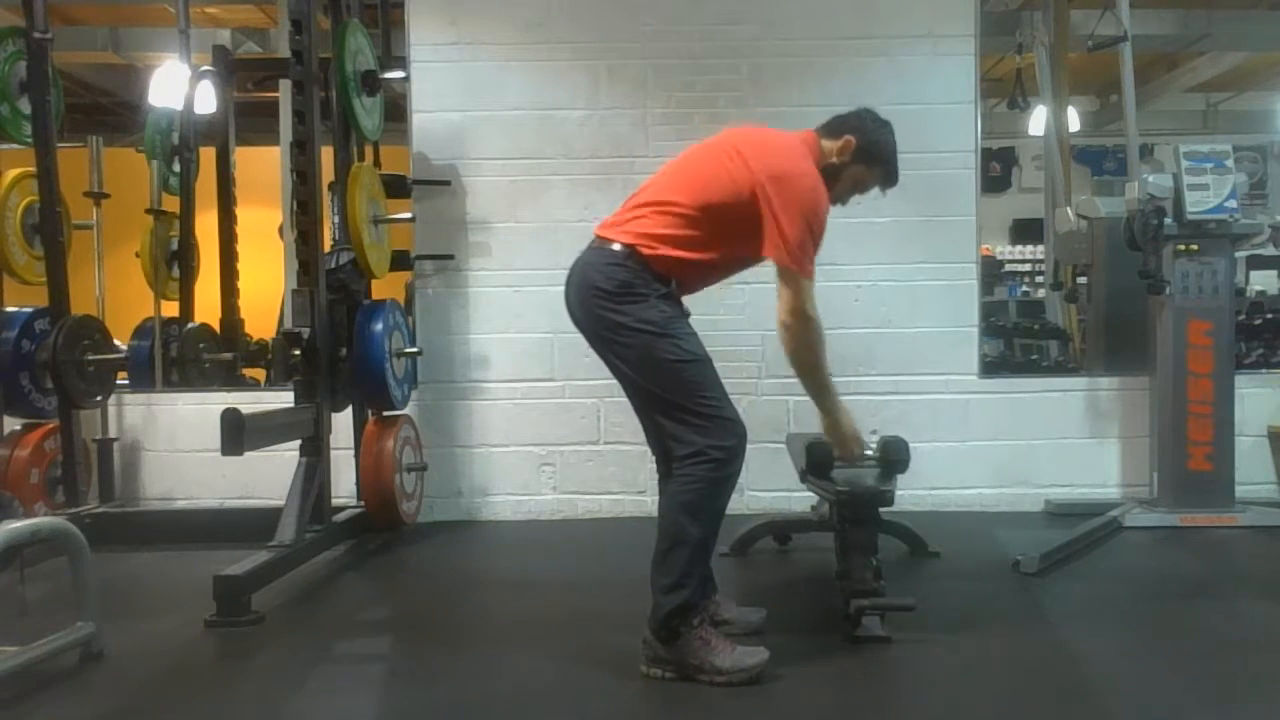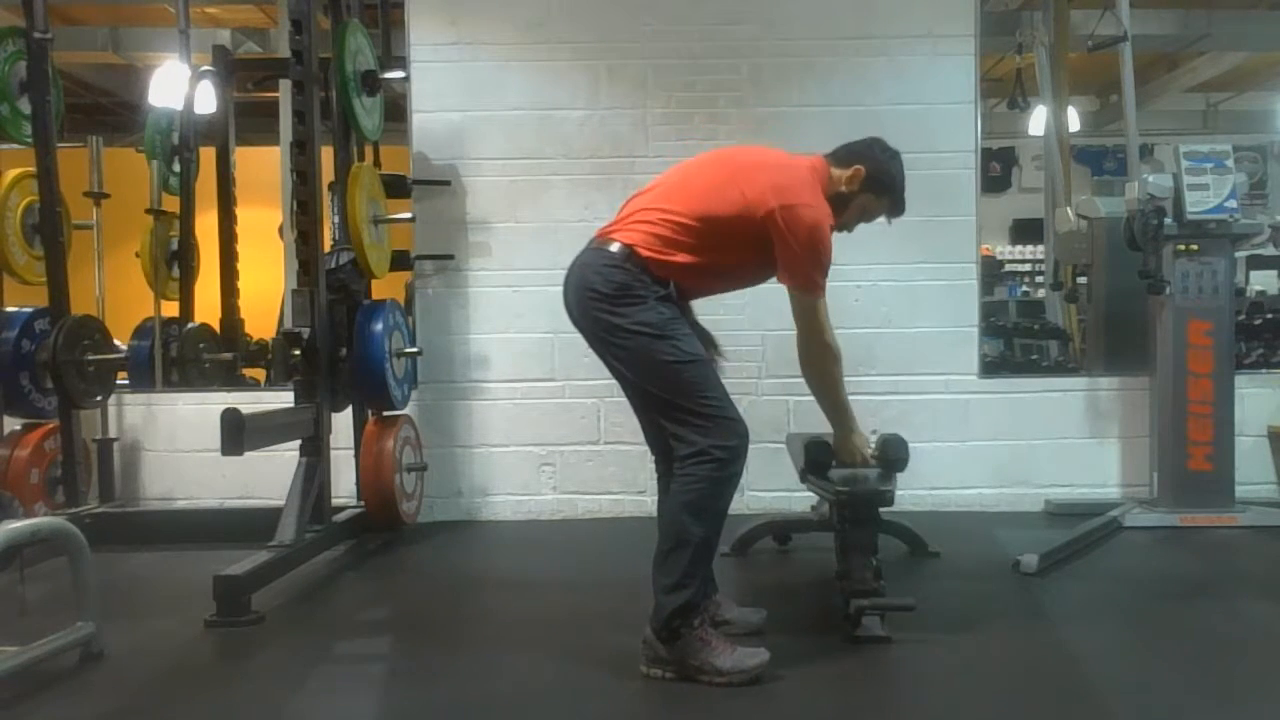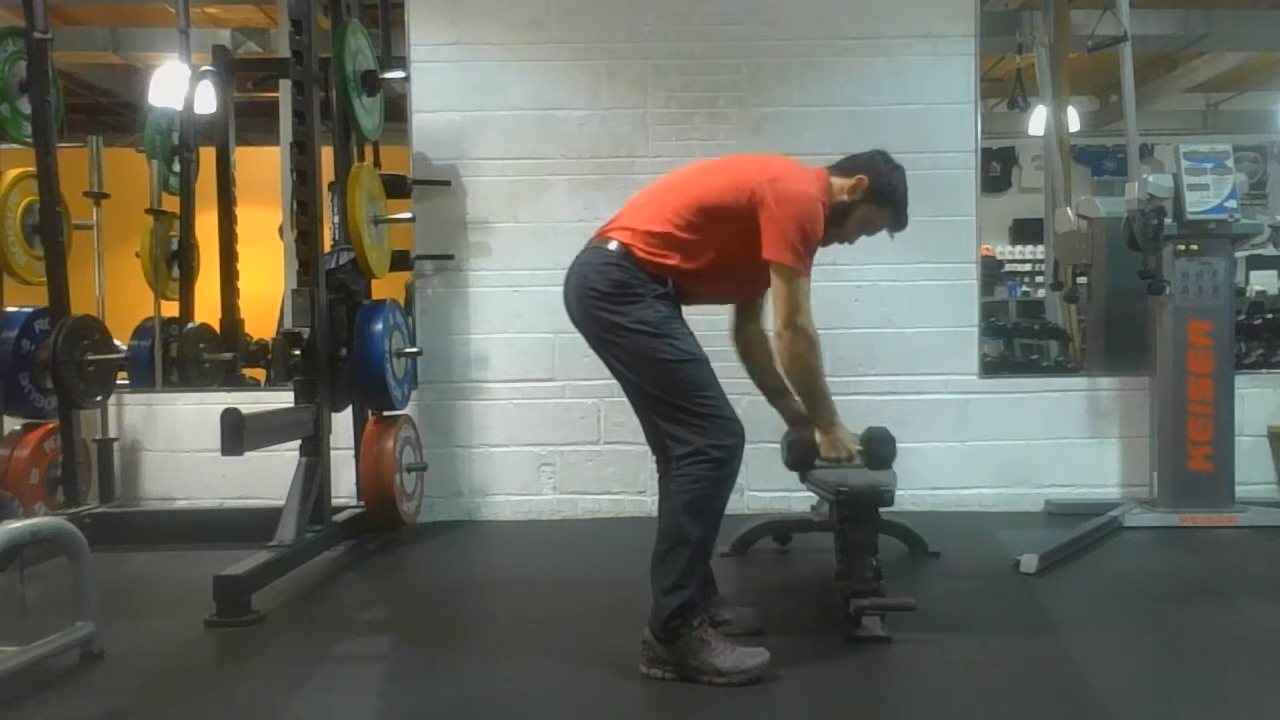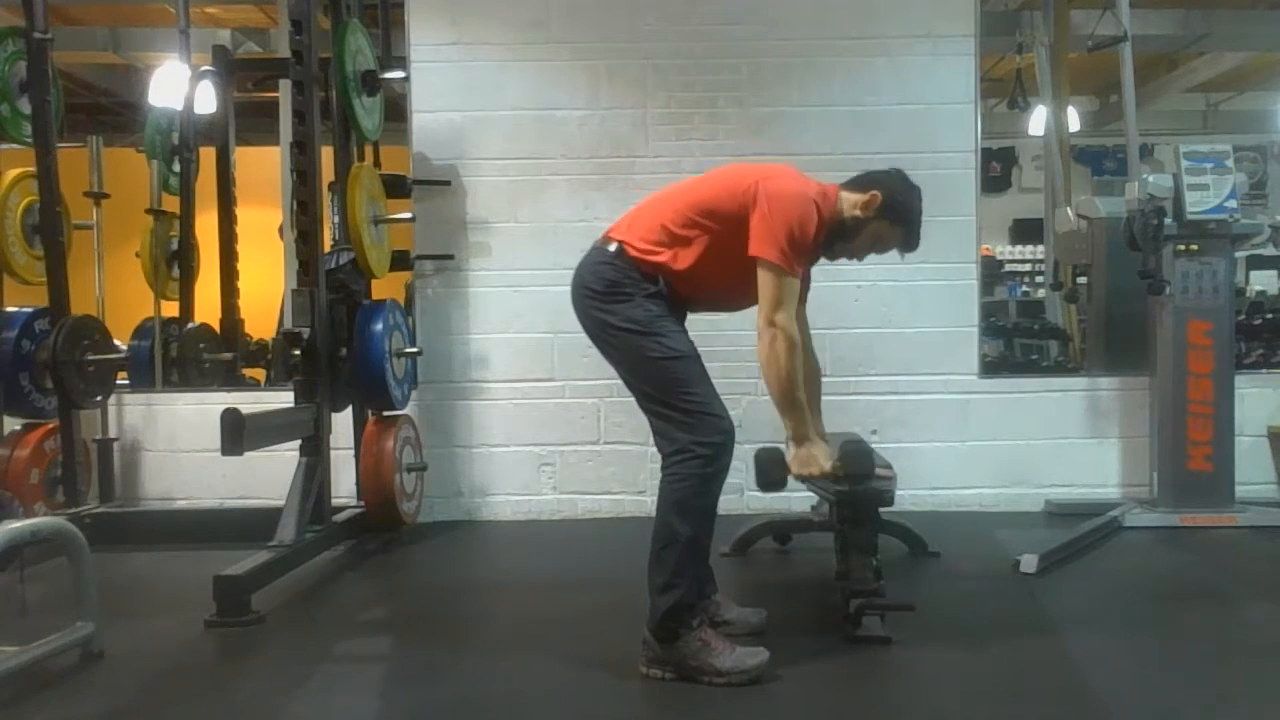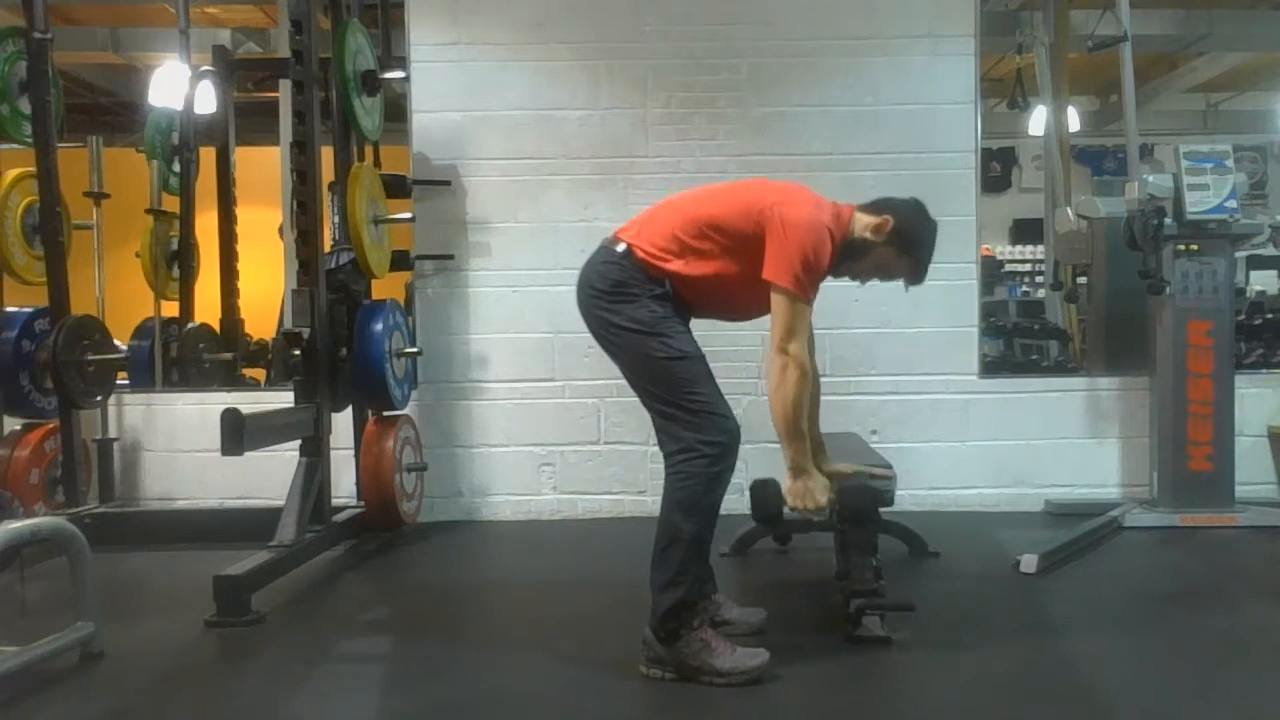
dt=0.3s
person 1, frame 1
left shoulder: (772, 151)
right shoulder: (800, 179)
right elbow: (796, 317)
right wrist: (833, 414)
left hip: (603, 276)
right hip: (627, 288)
left knee: (689, 445)
right knee: (716, 442)
left ankle: (694, 600)
right ankle: (674, 635)
person 1, frame 2
left shoulder: (776, 174)
right shoulder: (806, 207)
right elbow: (816, 343)
left wrist: (694, 337)
right wrist: (846, 430)
left hip: (598, 275)
right hip: (624, 286)
left knee: (688, 445)
right knee: (718, 443)
left ankle: (694, 599)
right ankle: (675, 635)
person 1, frame 3
left shoulder: (779, 189)
right shoulder: (800, 198)
left elbow: (749, 328)
right elbow: (794, 331)
left wrist: (792, 410)
right wrist: (826, 424)
left hip: (601, 277)
right hip: (621, 285)
left knee: (689, 443)
right knee: (714, 442)
left ankle: (695, 598)
right ankle: (674, 635)
person 1, frame 4
left shoulder: (806, 225)
right shoulder: (794, 203)
left elbow: (798, 346)
right elbow: (776, 333)
left wrist: (815, 440)
right wrist: (802, 439)
left hip: (627, 285)
right hip: (619, 284)
left knee: (697, 440)
right knee: (704, 440)
left ankle: (695, 597)
right ankle: (672, 634)
person 1, frame 5
left shoulder: (813, 234)
right shoulder: (807, 229)
left elbow: (801, 360)
right elbow: (787, 360)
left wrist: (817, 458)
right wrist: (800, 470)
left hip: (632, 285)
right hip: (625, 284)
left knee: (703, 440)
right knee: (709, 441)
left ankle: (695, 597)
right ankle: (673, 634)
